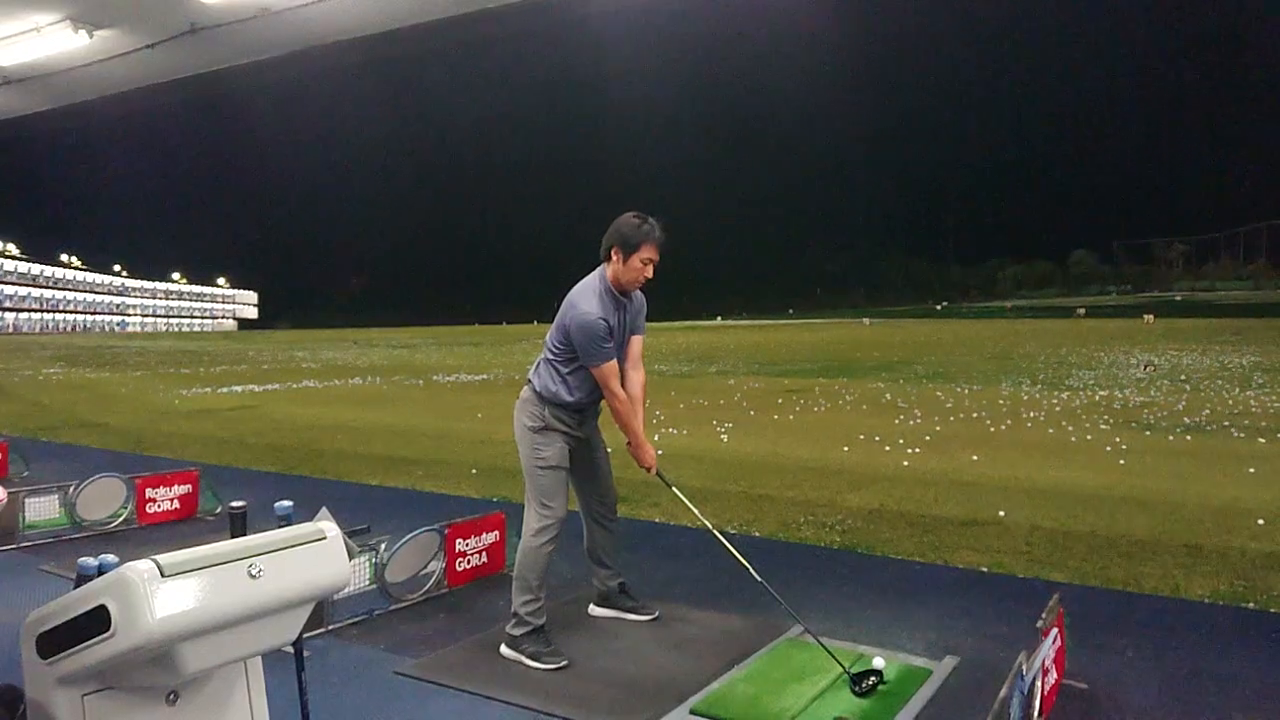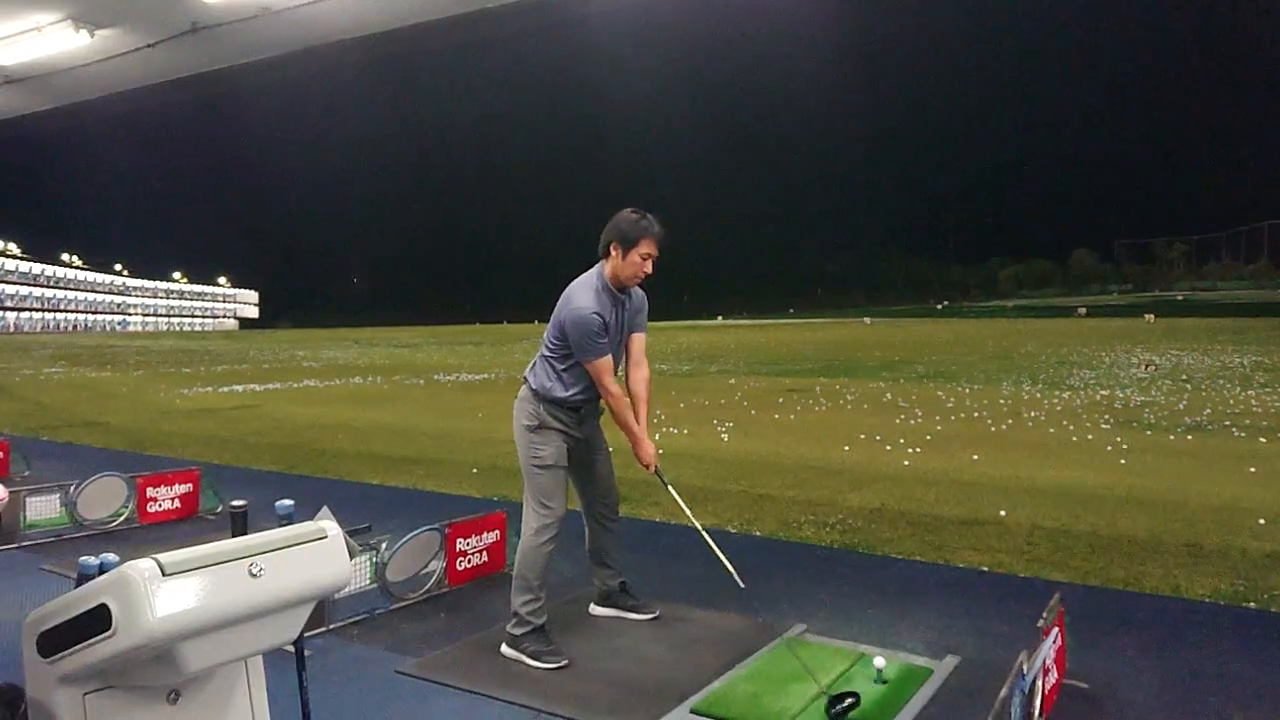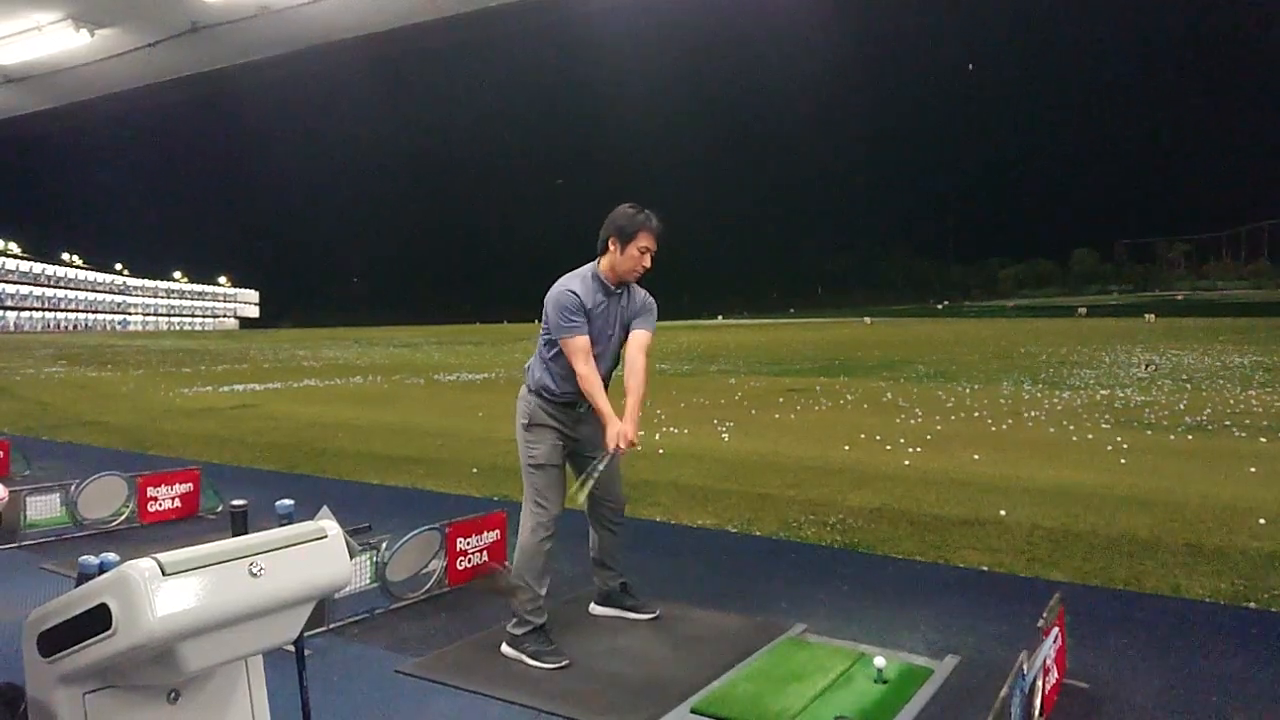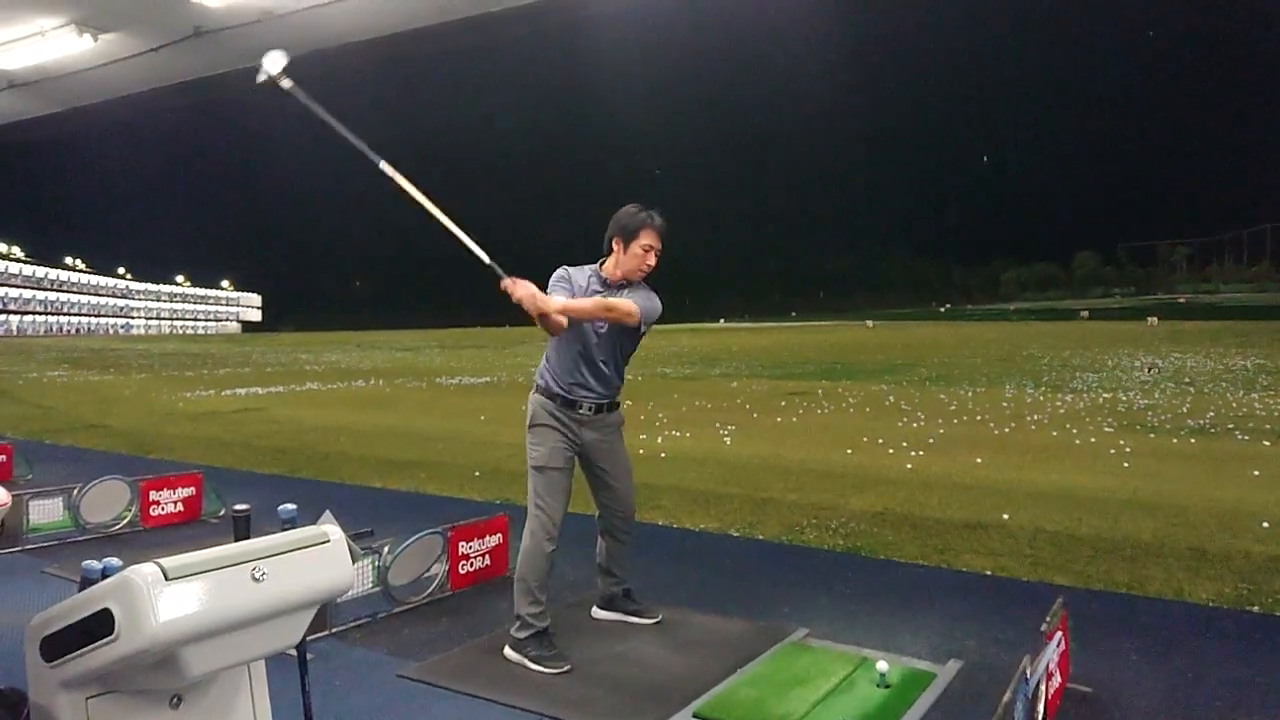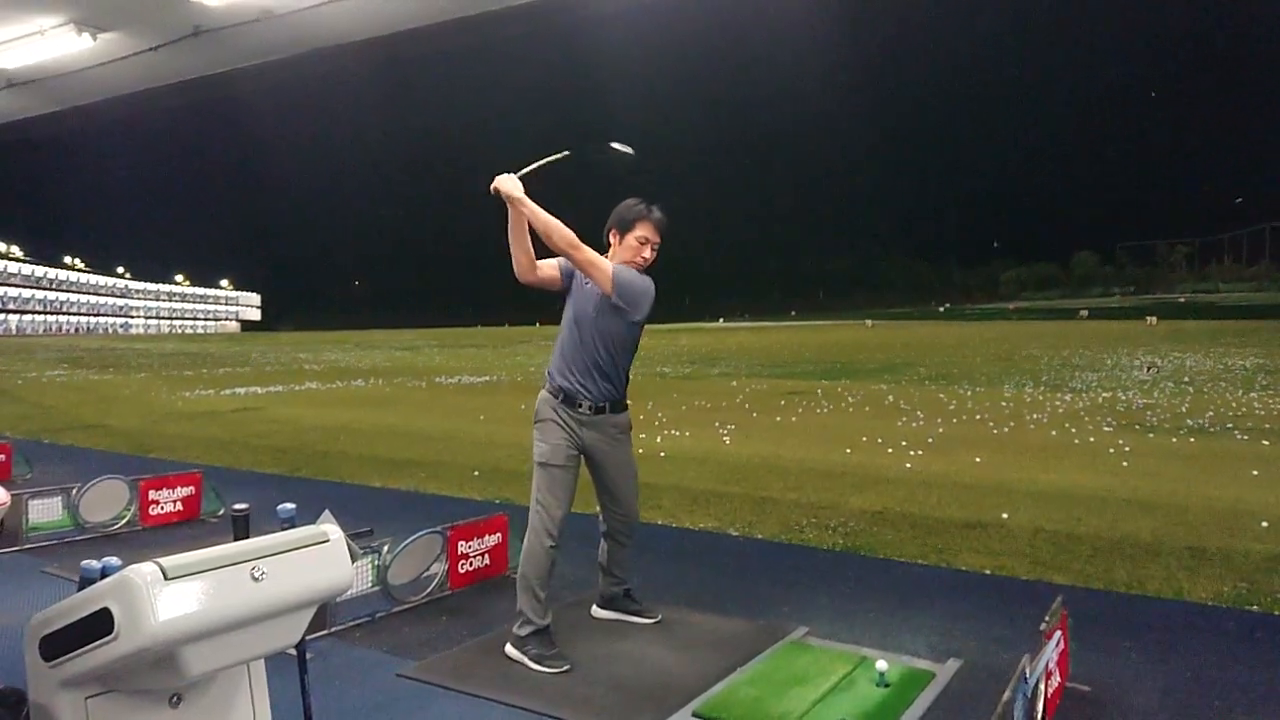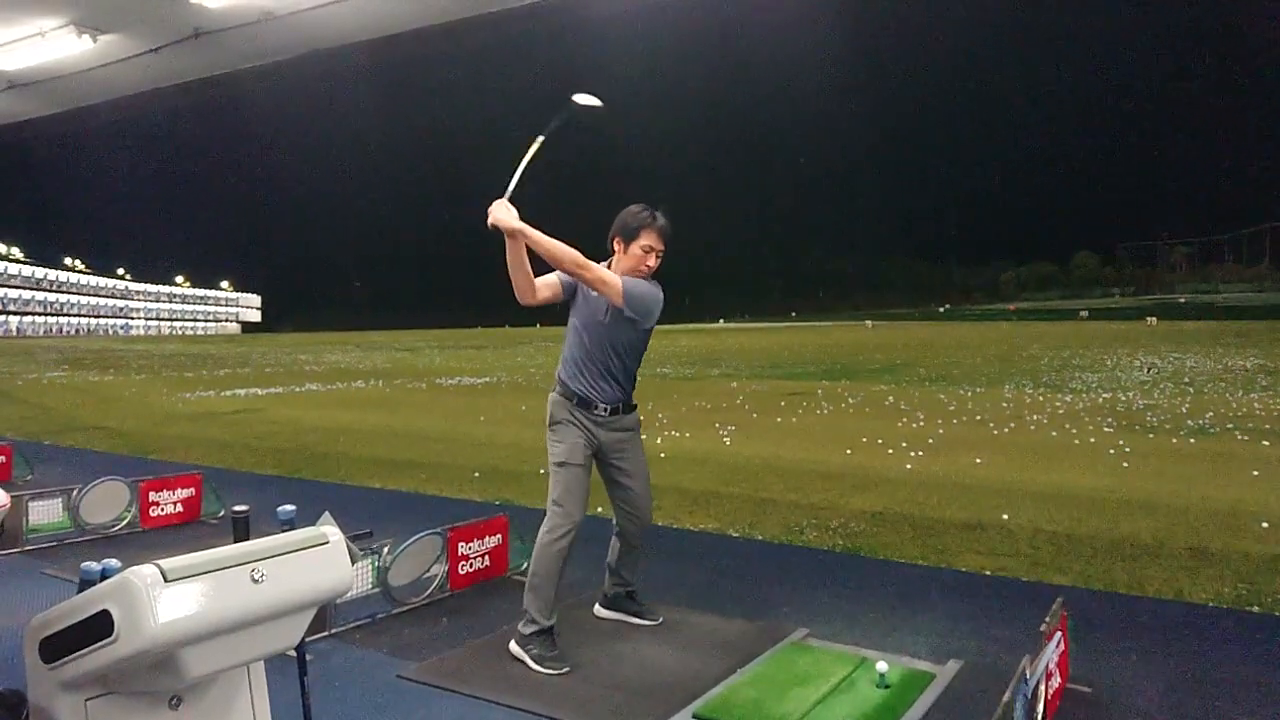
dt=0.7s
person 1, frame 1
left shoulder: (635, 300)
right shoulder: (588, 312)
left elbow: (633, 371)
right elbow: (613, 389)
left wrist: (640, 434)
right wrist: (638, 444)
left hip: (582, 415)
right hip: (545, 416)
left knee: (602, 505)
right knee: (547, 518)
left ankle: (609, 593)
right ankle: (522, 631)
person 1, frame 2
left shoulder: (635, 299)
right shoulder: (583, 307)
left elbow: (637, 367)
right elbow: (607, 385)
left wrist: (644, 430)
right wrist: (637, 441)
left hip: (583, 414)
right hip: (544, 413)
left knee: (604, 504)
right knee: (546, 517)
left ankle: (609, 593)
right ankle: (523, 630)
person 1, frame 3
left shoulder: (643, 304)
right shoulder: (568, 292)
left elbow: (635, 361)
right elbow: (582, 365)
left wrist: (630, 421)
right wrist: (609, 419)
left hip: (591, 414)
right hip: (545, 410)
left knee: (610, 504)
right knee: (542, 516)
left ankle: (610, 592)
right ankle: (523, 630)
person 1, frame 4
left shoulder: (646, 302)
right shoulder: (568, 277)
left elbow: (608, 310)
right elbow: (553, 324)
left wrist: (551, 304)
right wrist: (545, 311)
left hip: (603, 417)
right hip: (554, 412)
left knee: (620, 511)
right knee: (546, 521)
left ankle: (613, 597)
right ankle: (526, 633)
person 1, frame 5
left shoulder: (640, 289)
right shoulder: (580, 272)
left elbow: (571, 246)
right elbow: (528, 272)
left wrist: (521, 198)
right wrist: (513, 208)
left hip: (610, 419)
right hip: (559, 411)
left knee: (623, 515)
right knee: (547, 521)
left ankle: (612, 596)
right ankle: (527, 633)
person 1, frame 6
left shoulder: (649, 296)
right shoulder: (583, 281)
left elbow: (580, 267)
right elbow: (529, 294)
left wrist: (519, 227)
right wrist: (511, 235)
left hip: (620, 421)
right hip: (572, 414)
left knee: (636, 515)
right knee: (564, 517)
left ankle: (616, 596)
right ankle: (532, 631)
